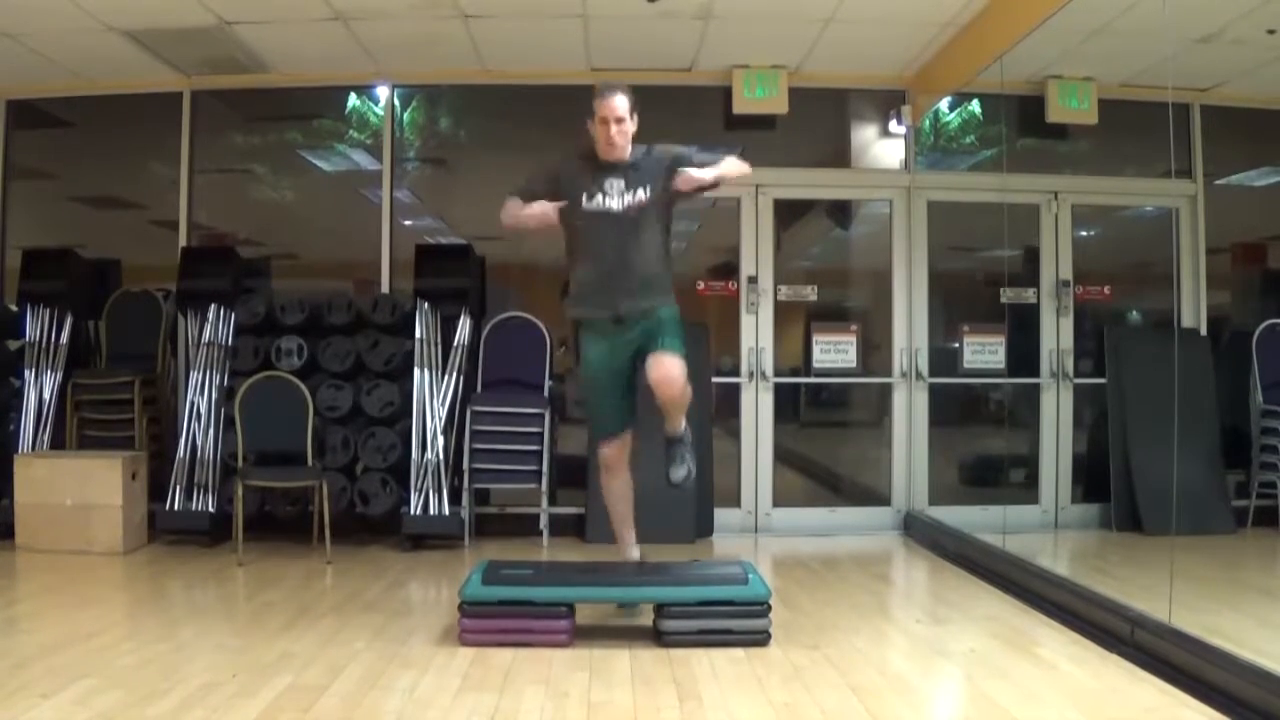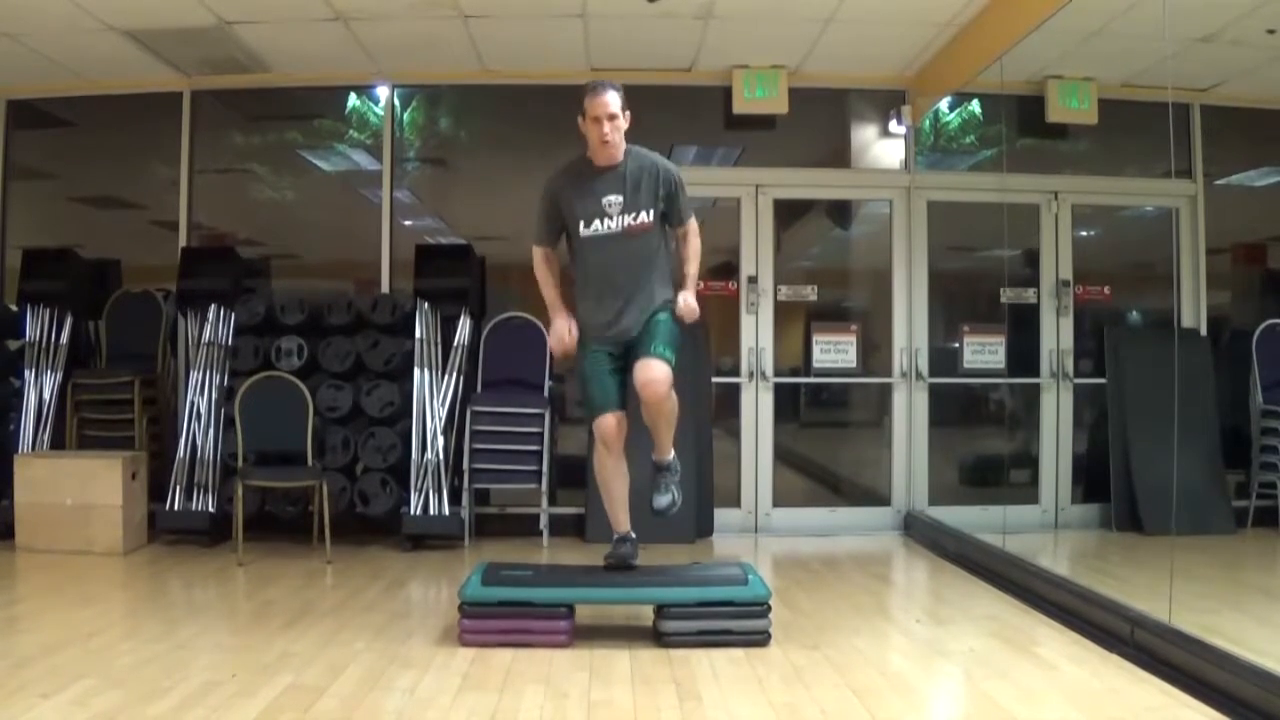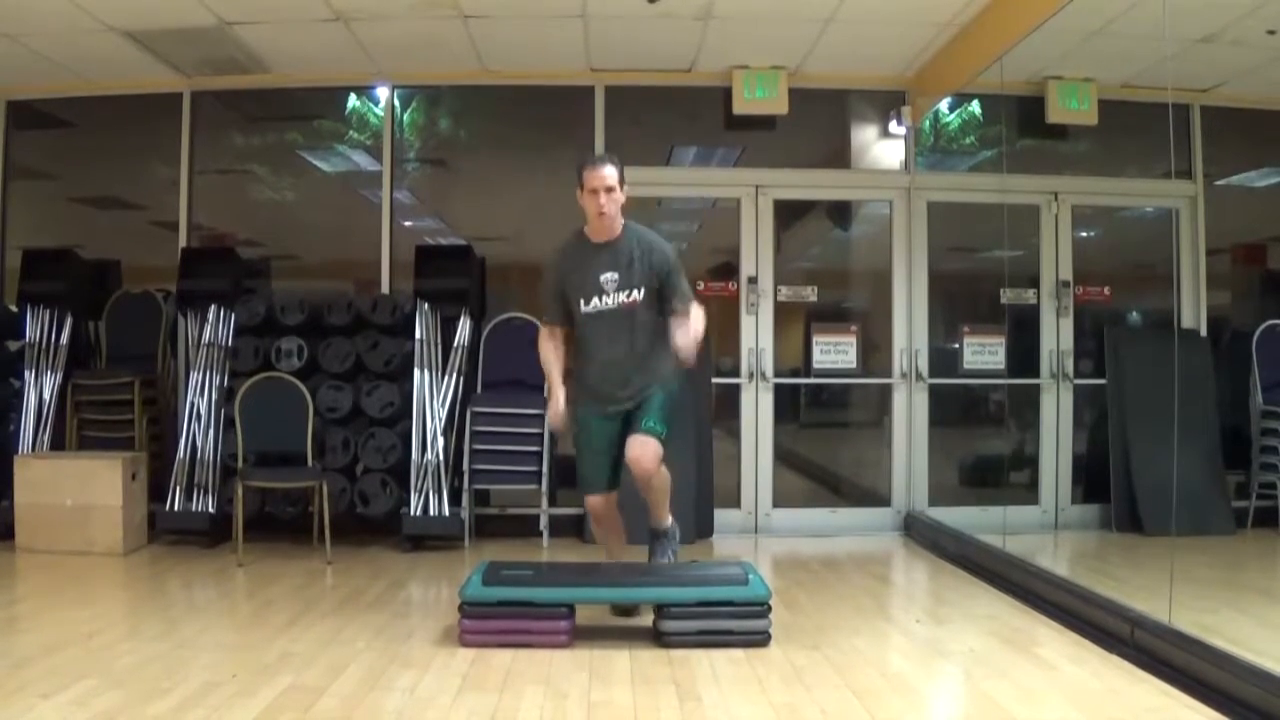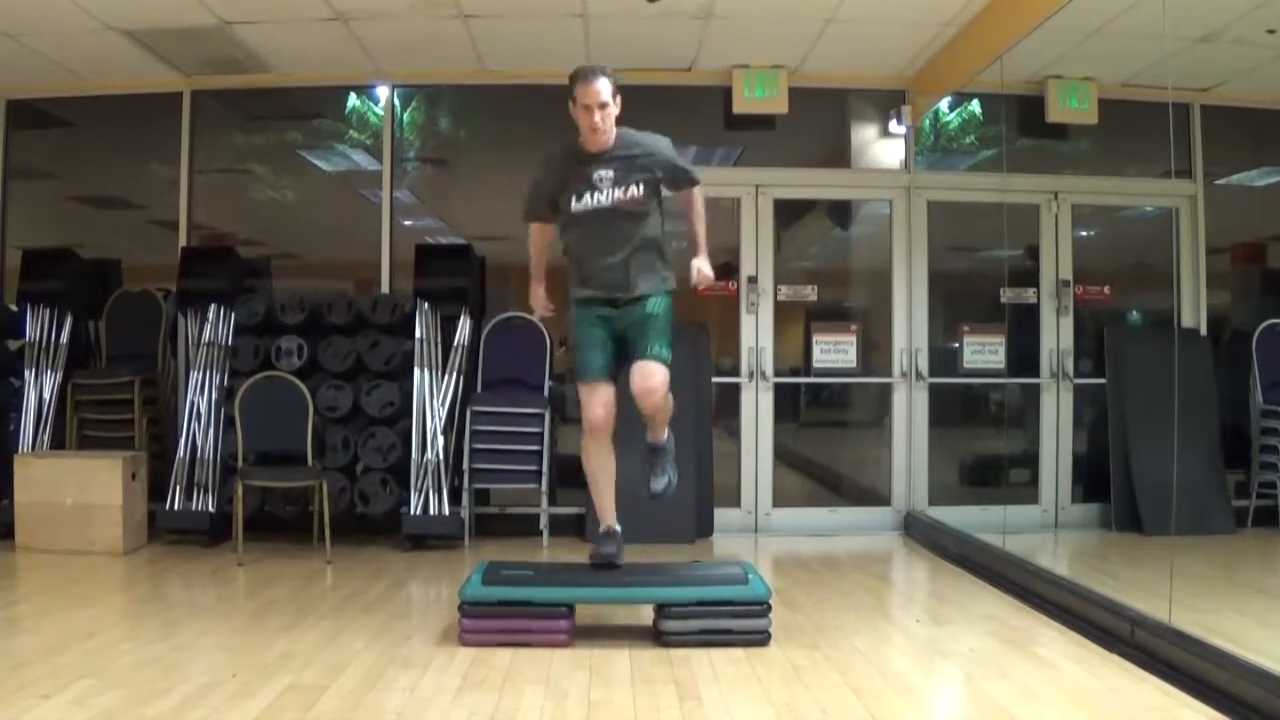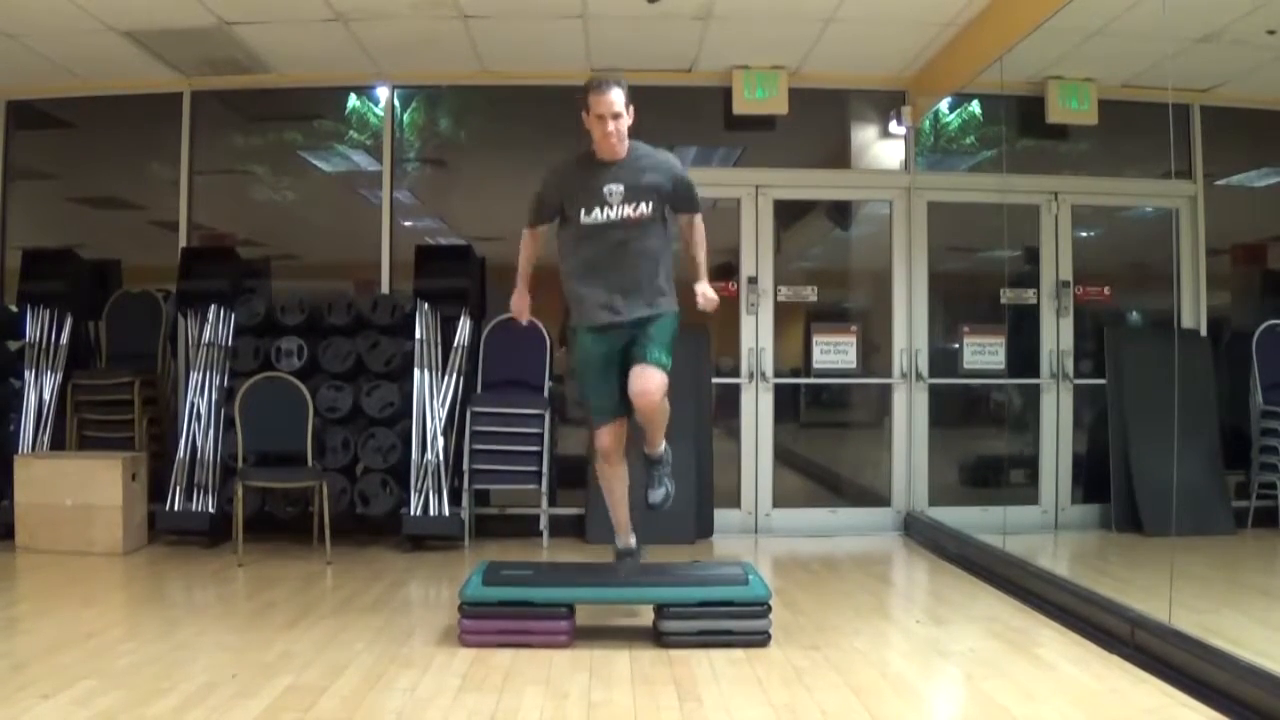
dt=0.5s
person 1, frame 1
left shoulder: (664, 163)
right shoulder: (567, 174)
left elbow: (739, 167)
right elbow: (508, 213)
left wrist: (710, 174)
right wrist: (529, 214)
left hip: (655, 312)
right hip: (599, 326)
left knee: (668, 380)
right knee: (611, 454)
left ankle: (677, 433)
right ankle: (629, 555)
person 1, frame 2
left shoulder: (659, 172)
right shoulder: (563, 185)
left elbow: (687, 230)
right elbow: (543, 252)
left wrist: (688, 289)
right wrist: (558, 314)
left hip: (654, 310)
right hip: (595, 325)
left knee: (652, 382)
right knee: (608, 432)
left ankle: (665, 459)
right ankle: (622, 534)
person 1, frame 3
left shoulder: (655, 250)
right shoulder: (565, 261)
left elbow: (690, 310)
right elbow: (551, 335)
left wrist: (689, 334)
right wrist: (556, 391)
left hip: (652, 385)
right hip: (594, 398)
left knee: (642, 459)
right knee: (598, 504)
left ankle: (663, 523)
person 1, frame 4
left shoulder: (653, 152)
right shoulder: (556, 169)
left elbow: (690, 188)
right elbow: (540, 224)
left wrist: (701, 252)
right wrist: (536, 284)
left hip: (649, 296)
right hip: (590, 302)
left knee: (649, 390)
right knee: (596, 416)
left ankle: (659, 438)
right ankle: (608, 530)
person 1, frame 5
left shoulder: (664, 169)
right shoulder: (565, 177)
left elbow: (692, 217)
right elbow: (534, 227)
left wrist: (701, 279)
right wrist: (521, 287)
left hip: (652, 311)
right hip: (594, 321)
left knee: (647, 393)
right knee: (607, 442)
left ankle: (657, 452)
right ankle: (625, 542)
